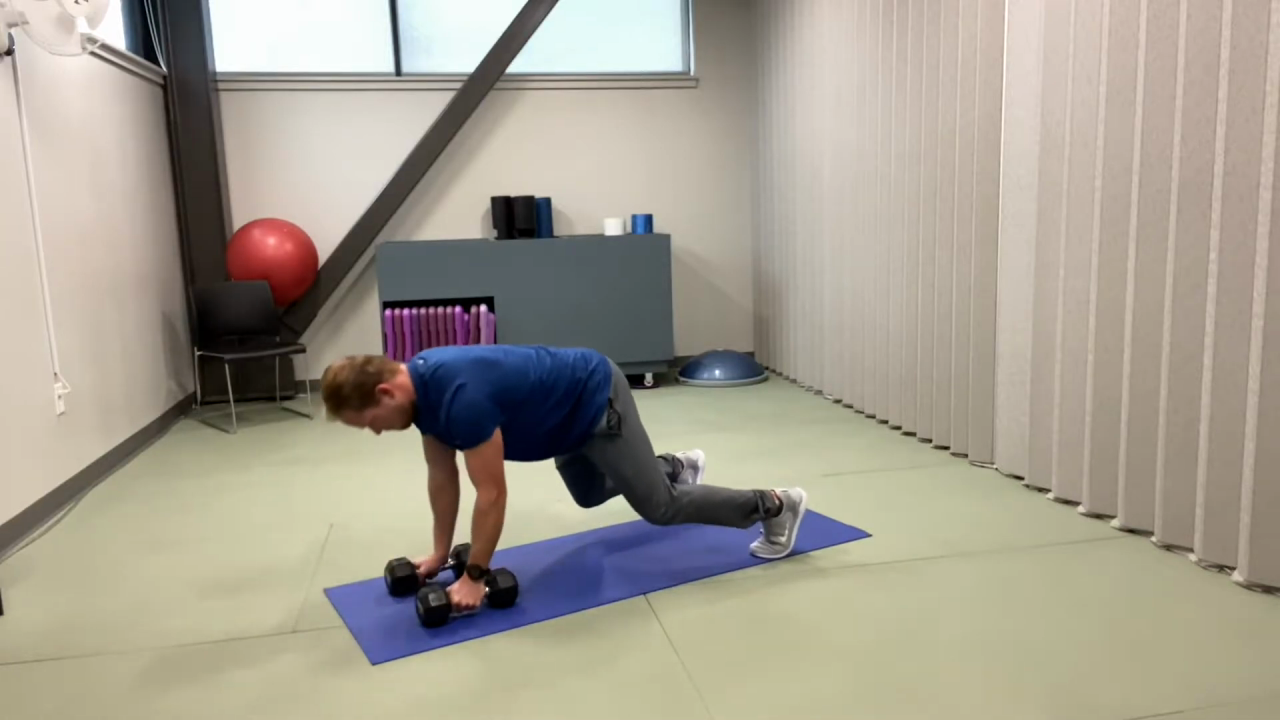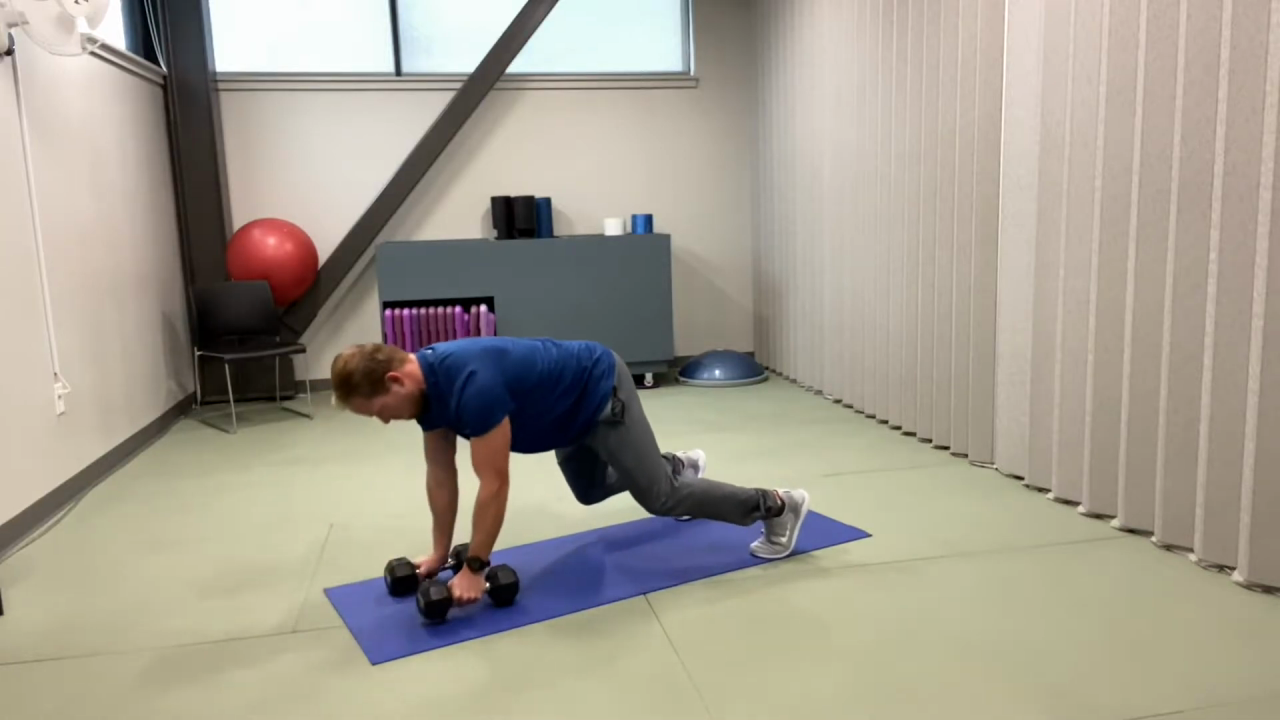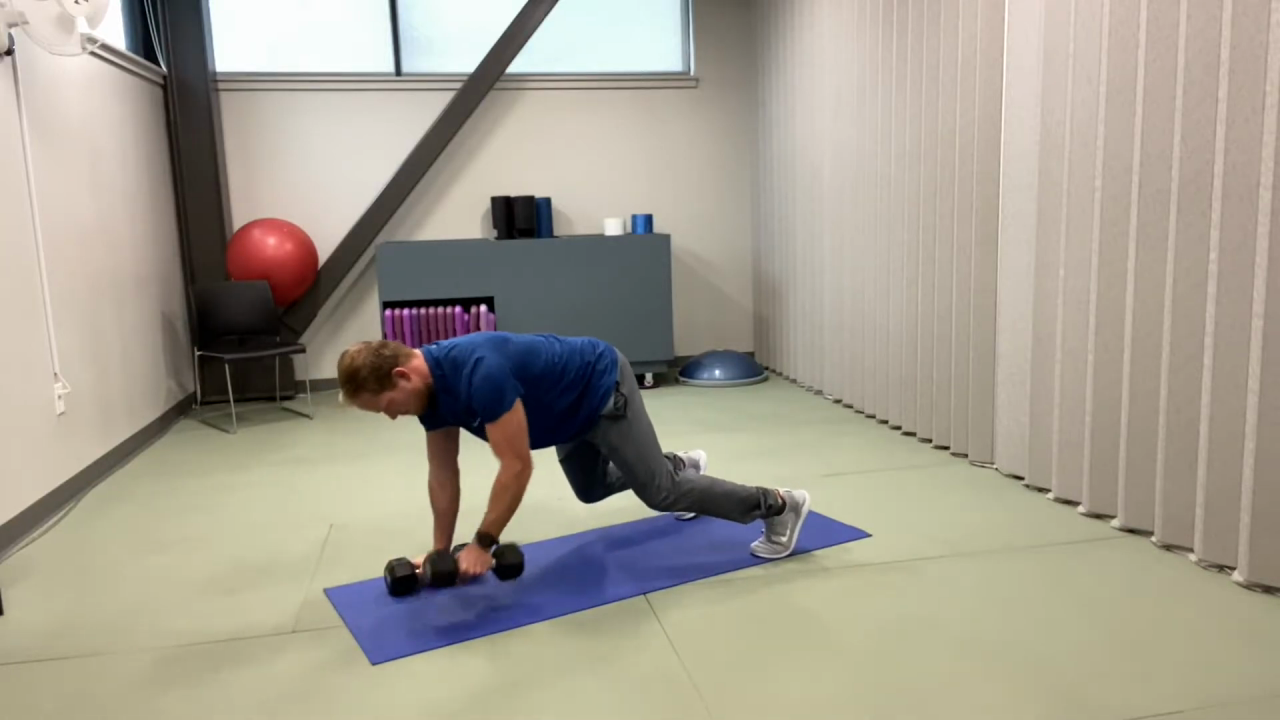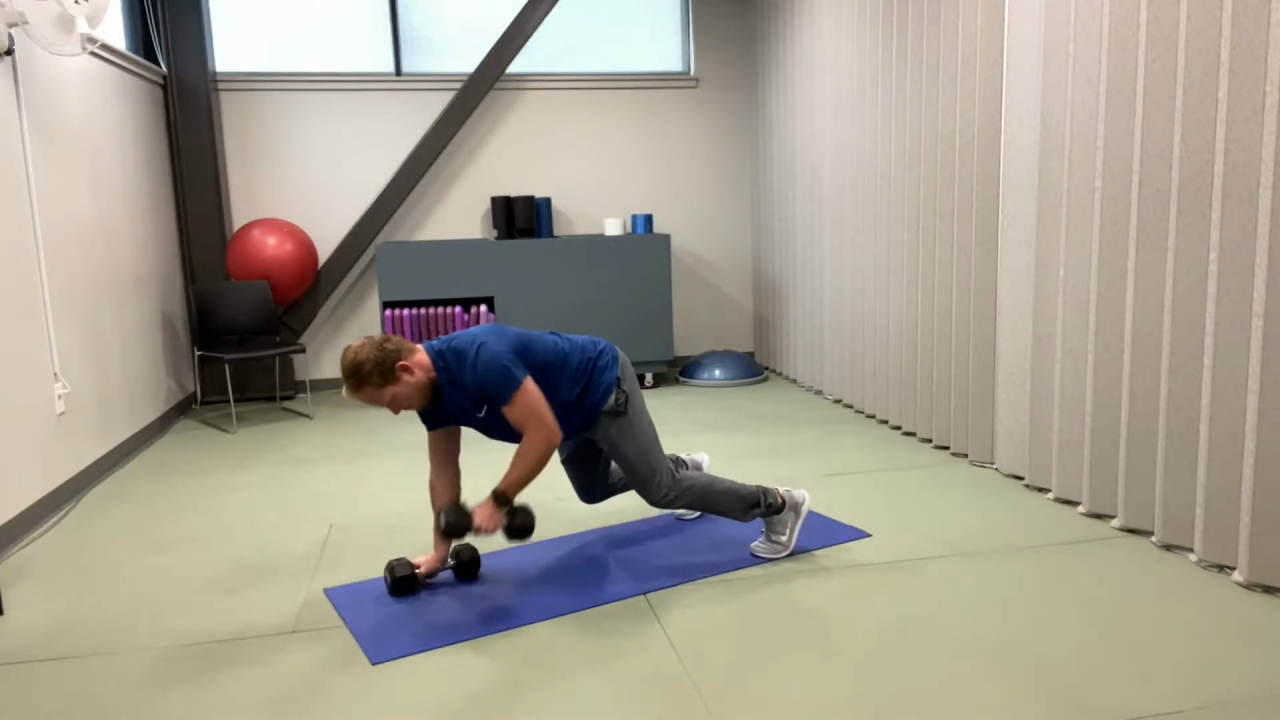
dt=0.1s
person 1, frame 1
left shoulder: (459, 395)
right shoulder: (421, 382)
left elbow: (493, 494)
right elbow: (441, 474)
left wrist: (474, 576)
right wrist: (439, 552)
left hip: (595, 398)
right hip: (571, 404)
left knee: (659, 504)
right knee: (592, 494)
left ankle: (774, 505)
right ankle: (675, 465)
person 1, frame 2
left shoulder: (470, 382)
right shoulder: (426, 383)
left elbow: (493, 486)
right elbow: (441, 472)
left wrist: (473, 570)
right wrist: (440, 553)
left hip: (599, 388)
right hip: (567, 403)
left knee: (657, 497)
right knee: (591, 489)
left ankle: (777, 505)
right ankle: (680, 465)
person 1, frame 3
left shoulder: (478, 371)
right shoulder: (433, 383)
left elbow: (516, 468)
right elbow: (443, 472)
left wrist: (483, 545)
right wrist: (440, 549)
left hip: (601, 385)
right hip: (574, 404)
left knee: (660, 491)
right knee: (592, 489)
left ankle: (777, 505)
right ankle: (681, 463)
person 1, frame 4
left shoulder: (482, 357)
right shoulder: (432, 388)
left elbow: (548, 436)
right elbow: (443, 472)
left wrist: (498, 504)
right wrist: (440, 551)
left hip: (602, 383)
right hip: (573, 405)
left knee: (659, 489)
right knee: (594, 489)
left ankle: (778, 504)
right ankle: (684, 464)
